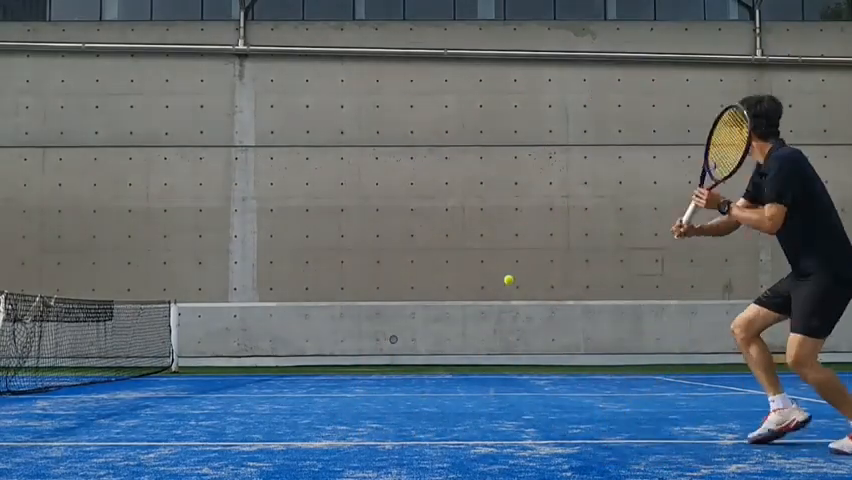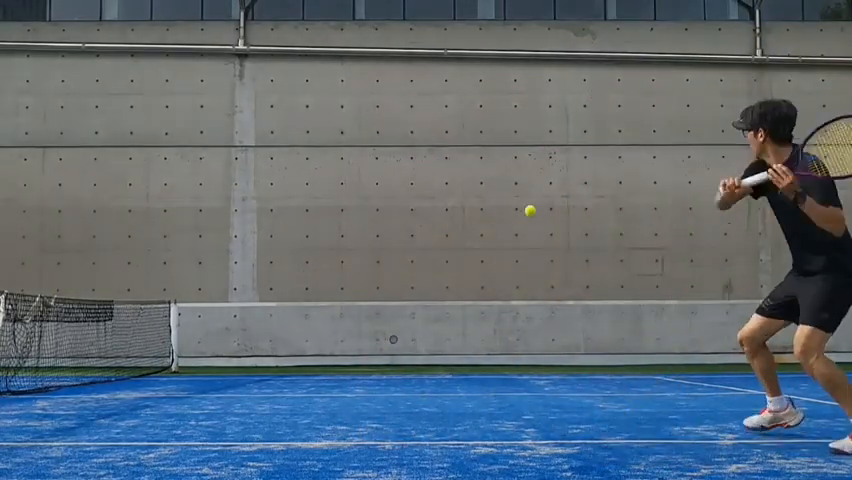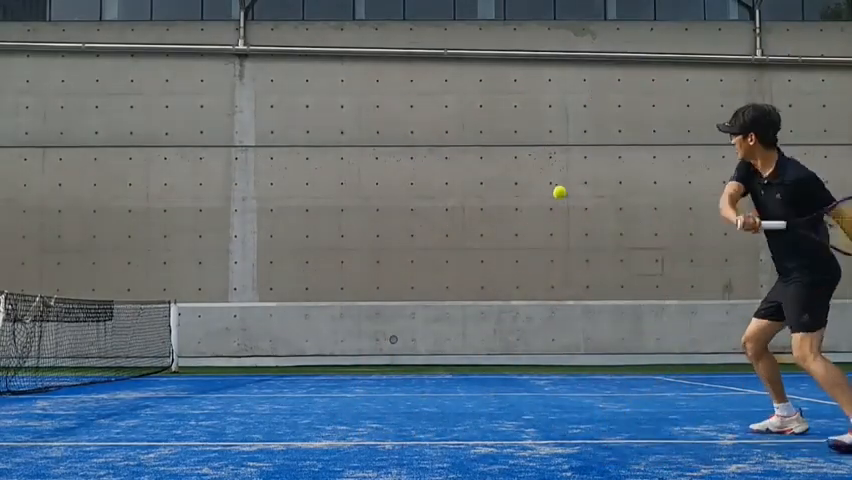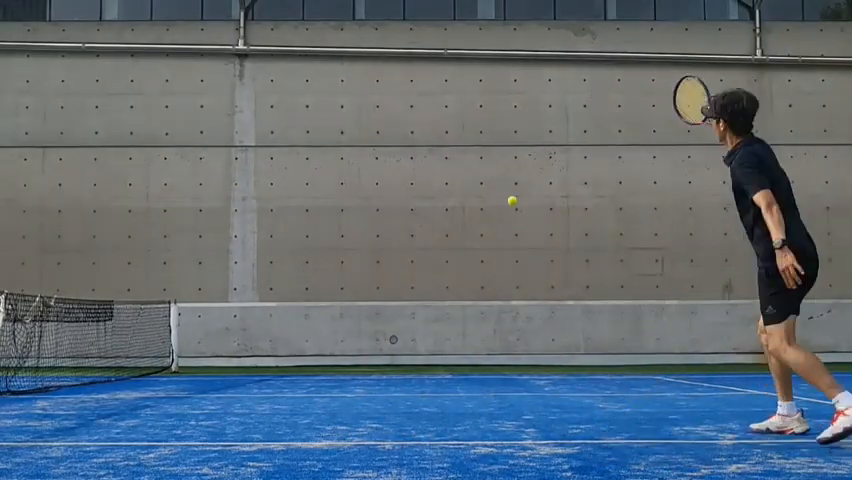
dt=0.2s
person 1, frame 1
left shoulder: (788, 161)
right shoulder: (762, 172)
left elbow: (770, 223)
right elbow: (732, 223)
left wrist: (723, 205)
right wrist: (695, 229)
right hip: (805, 273)
left knee: (800, 358)
right knee: (743, 328)
right ankle: (784, 410)
person 1, frame 2
left shoulder: (812, 169)
right shoulder: (759, 169)
right elbow: (725, 202)
left wrist: (798, 195)
right wrist: (728, 189)
right hip: (801, 273)
left knee: (807, 351)
right knee: (749, 339)
right ankle: (780, 408)
person 1, frame 3
left shoulder: (798, 178)
right shoulder: (747, 167)
right elbow: (725, 200)
right wrist: (739, 218)
left hip: (810, 275)
right hip: (789, 277)
left knee: (807, 354)
right knee: (752, 342)
right ankle: (786, 415)
person 1, frame 4
left shoulder: (743, 162)
right shoulder: (757, 148)
left elbow: (768, 205)
left wrist: (784, 252)
left hip: (783, 259)
right hip: (802, 256)
left knee: (781, 343)
right knee: (772, 336)
right ankle: (788, 414)
